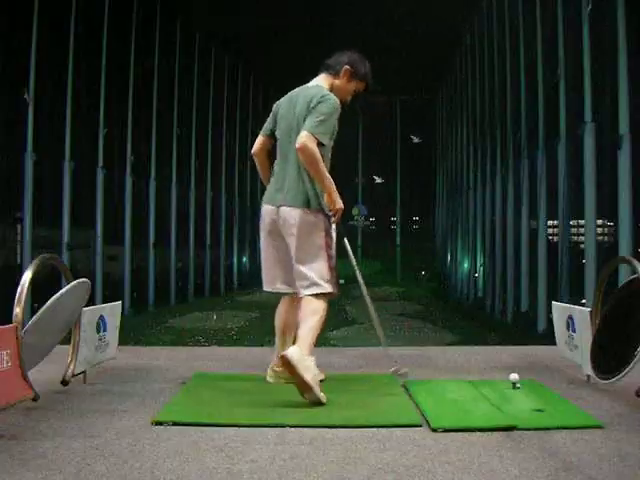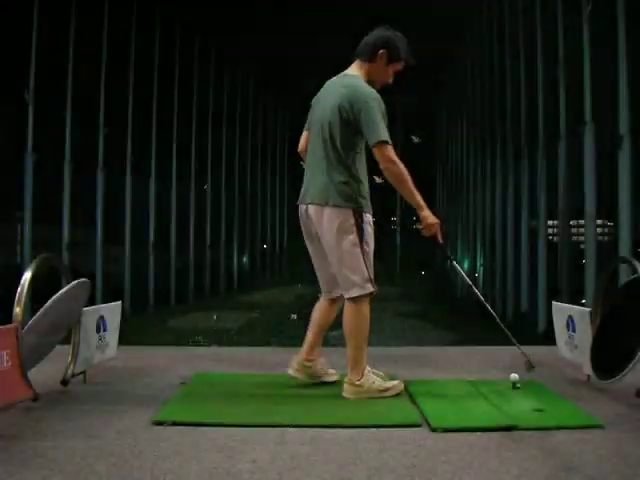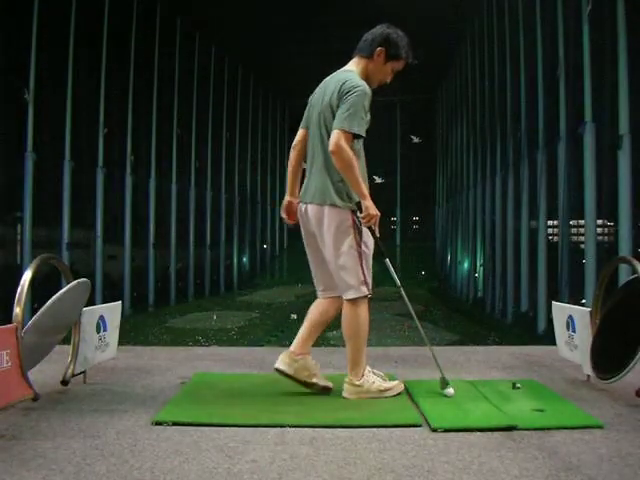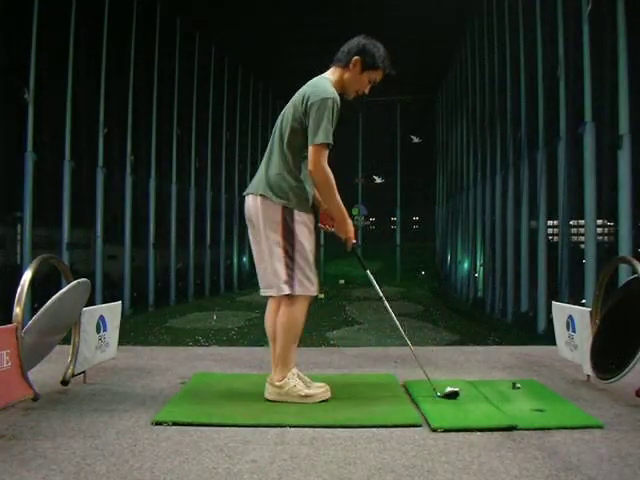
dt=0.7s
person 1, frame 1
left shoulder: (285, 100)
right shoulder: (327, 100)
left elbow: (258, 151)
right elbow: (304, 144)
right wrist: (330, 190)
left hip: (273, 205)
right hip: (306, 206)
left knee: (291, 288)
right knee: (317, 288)
left ankle: (282, 360)
right ankle: (301, 354)
person 1, frame 2
left shoulder: (326, 89)
right shoulder: (365, 96)
left elbow: (303, 147)
right elbow: (387, 160)
right wrist: (422, 209)
left hip: (311, 202)
right hip: (343, 205)
left knee: (335, 290)
right knee: (357, 290)
left ankle: (308, 360)
right ankle: (357, 378)
person 1, frame 3
left shoulder: (325, 85)
right shoulder: (357, 88)
left elbow: (299, 144)
right elbow: (338, 146)
left wrist: (292, 194)
right wrist: (366, 198)
left hip: (312, 202)
right hip: (339, 205)
left knee: (333, 290)
right knee: (355, 290)
left ankle: (296, 356)
right ankle: (357, 378)
person 1, frame 4
left shoulder: (315, 90)
right shoulder: (326, 95)
right elbow: (317, 166)
left wrist: (325, 208)
right wrist: (343, 217)
left hip: (267, 198)
right hip: (281, 202)
left knee: (283, 292)
right knee: (297, 291)
left ankle: (282, 374)
right ankle: (282, 379)
